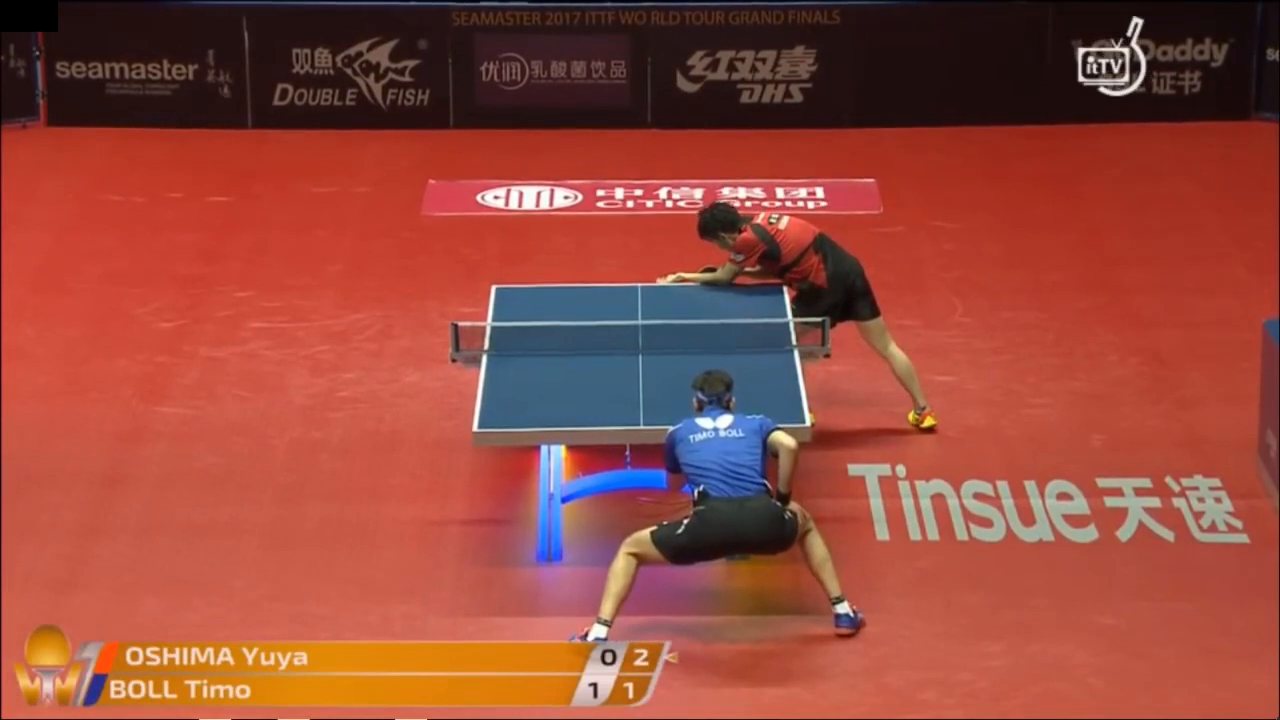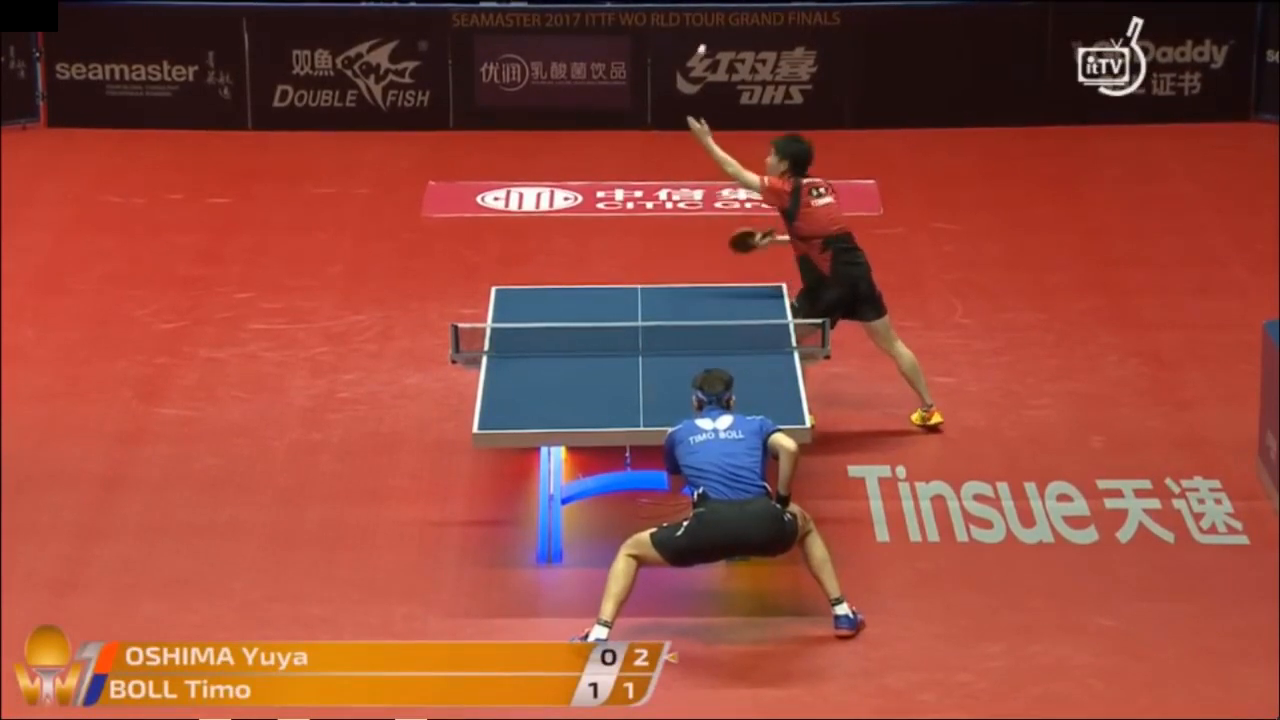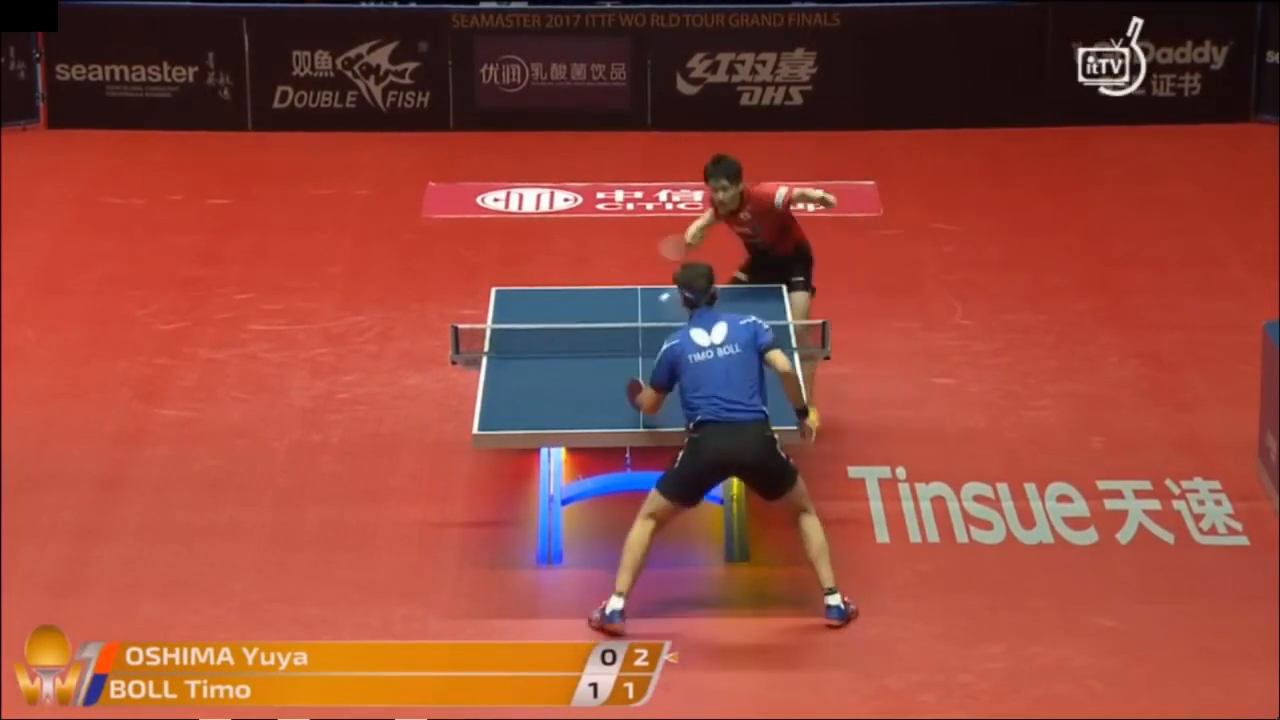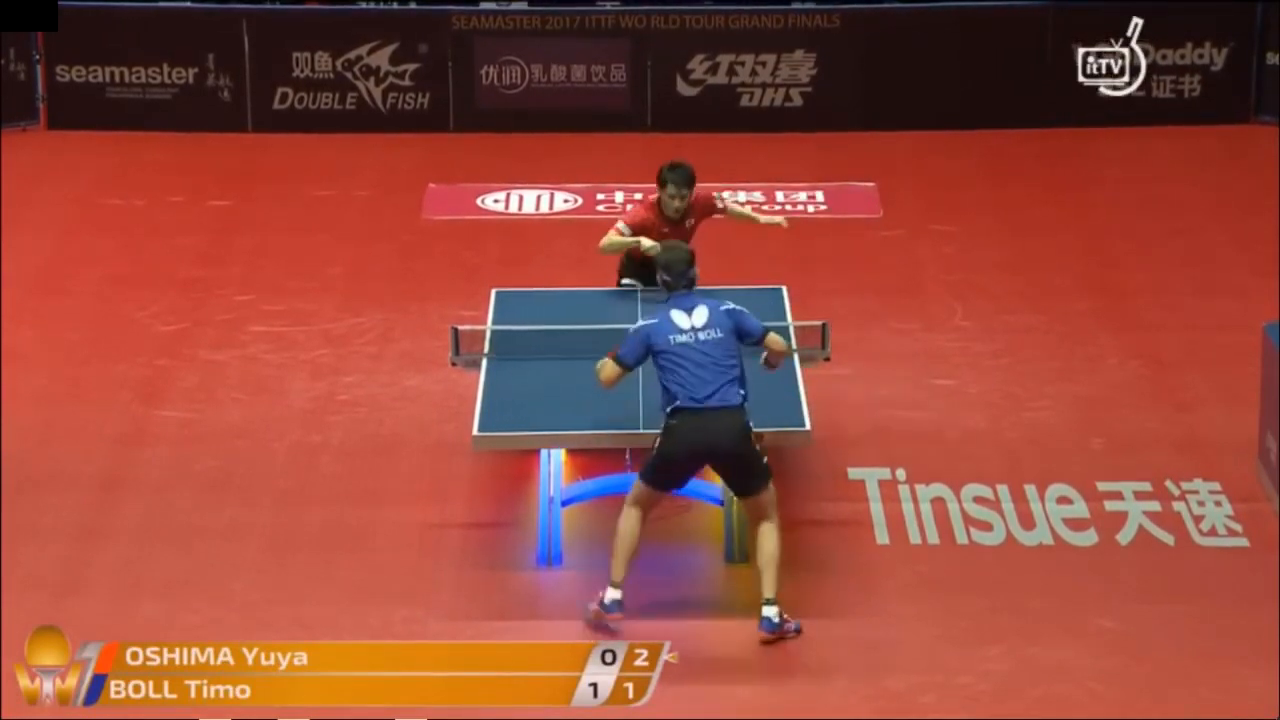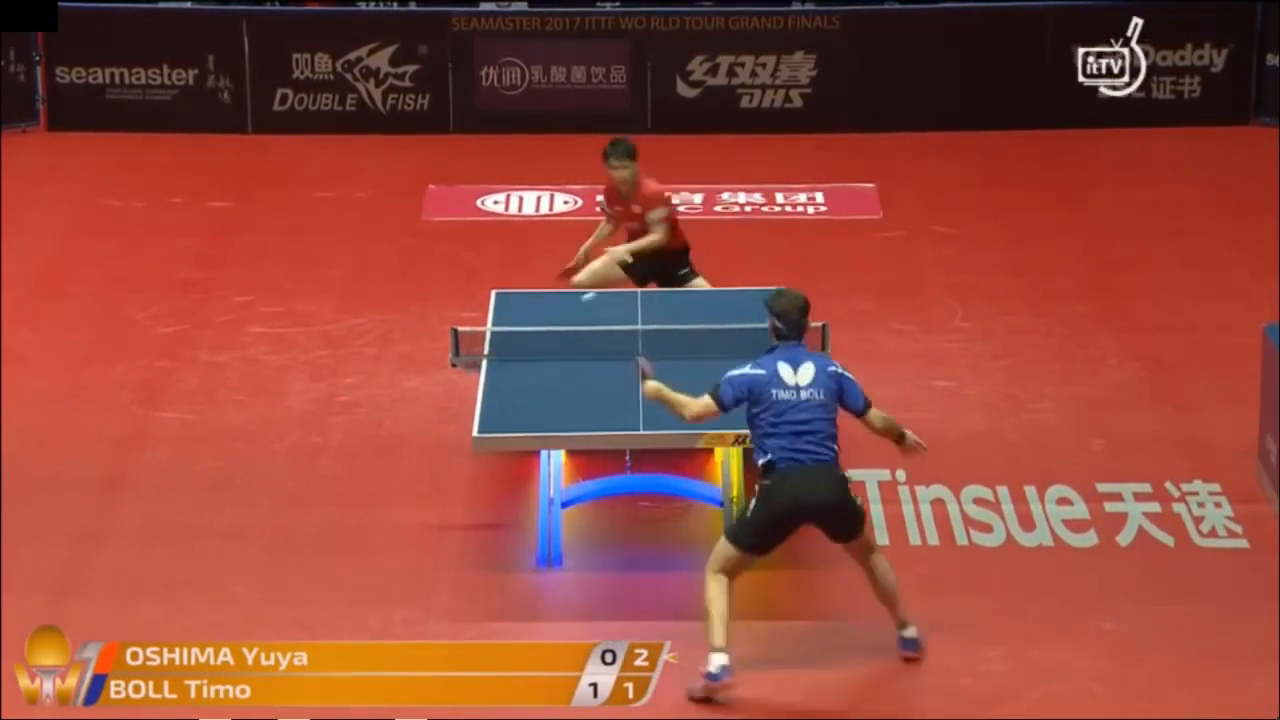
dt=1s
person 1, frame 1
left shoulder: (679, 432)
right shoulder: (756, 423)
right elbow: (789, 445)
right wrist: (783, 498)
left hip: (710, 524)
right hip: (763, 520)
left knee: (630, 549)
right knee: (805, 524)
left ankle: (598, 635)
right ankle: (843, 614)
person 1, frame 2
left shoulder: (678, 434)
right shoulder: (757, 424)
right elbow: (789, 448)
right wrist: (783, 500)
left hip: (709, 527)
right hip: (763, 523)
left knee: (630, 550)
right knee: (804, 524)
left ankle: (599, 636)
right ankle: (842, 614)
person 1, frame 3
left shoulder: (674, 345)
right shoulder: (750, 326)
left elbow: (649, 407)
right elbow: (785, 369)
left wrist: (637, 398)
right wrist: (803, 413)
left hip: (706, 444)
right hip: (757, 440)
left knee: (649, 517)
right knee: (804, 510)
left ankle: (615, 608)
right ankle: (834, 602)
person 1, frame 4
left shoulder: (649, 327)
right shoulder: (727, 312)
left elbow: (608, 378)
right elbow: (779, 347)
left wrist: (603, 363)
right wrist: (771, 362)
left hip: (683, 431)
right hip: (732, 429)
left knee: (635, 506)
right knee: (767, 517)
left ankle: (611, 599)
right ankle: (770, 614)
person 1, frame 5
left shoulder: (753, 373)
right shoulder: (831, 371)
left elbow: (695, 411)
right elbow: (877, 422)
left wrist: (657, 390)
right wrist: (904, 437)
left hip: (779, 491)
right hip: (830, 487)
left knee: (717, 571)
right knee: (869, 551)
left ankle: (718, 665)
right ankle: (907, 635)
person 2, frame 1
left shoulder: (749, 239)
right shoulder: (762, 220)
left elbow: (724, 278)
left wrist: (682, 277)
right wrist: (745, 270)
left hip: (826, 285)
right hip: (849, 268)
right knee: (886, 346)
right ankle: (922, 410)
person 2, frame 2
left shoulder: (787, 191)
right shoulder: (823, 188)
left elbow: (737, 173)
left wrist: (706, 140)
right wrist: (775, 238)
left hip: (828, 282)
right hip: (858, 269)
right knee: (891, 344)
right ankle: (928, 409)
person 2, frame 3
left shoulder: (760, 196)
right shoulder: (721, 202)
left elbow: (799, 193)
right elbow: (711, 214)
left wrist: (821, 197)
right wrist: (695, 231)
left hip: (794, 259)
right hip: (760, 260)
person 2, frame 4
left shoulder: (700, 202)
right shoulder: (643, 213)
left elbow: (727, 207)
right elbow: (605, 245)
left wrist: (760, 217)
right wrist: (638, 241)
right hip: (638, 267)
person 2, frame 5
left shoulder: (652, 193)
right shoulder: (611, 191)
left elbow: (659, 237)
left wrist: (626, 249)
right wrist: (587, 247)
left hip: (670, 255)
right hip: (635, 252)
right knee: (579, 283)
